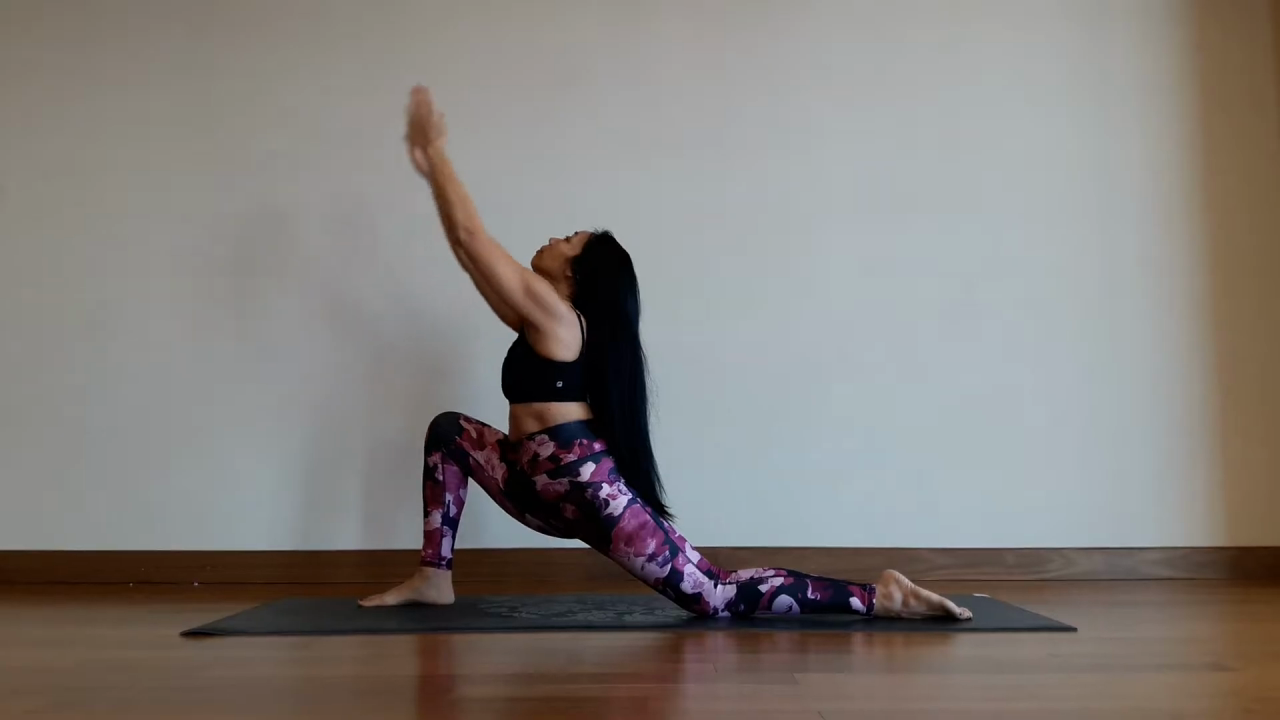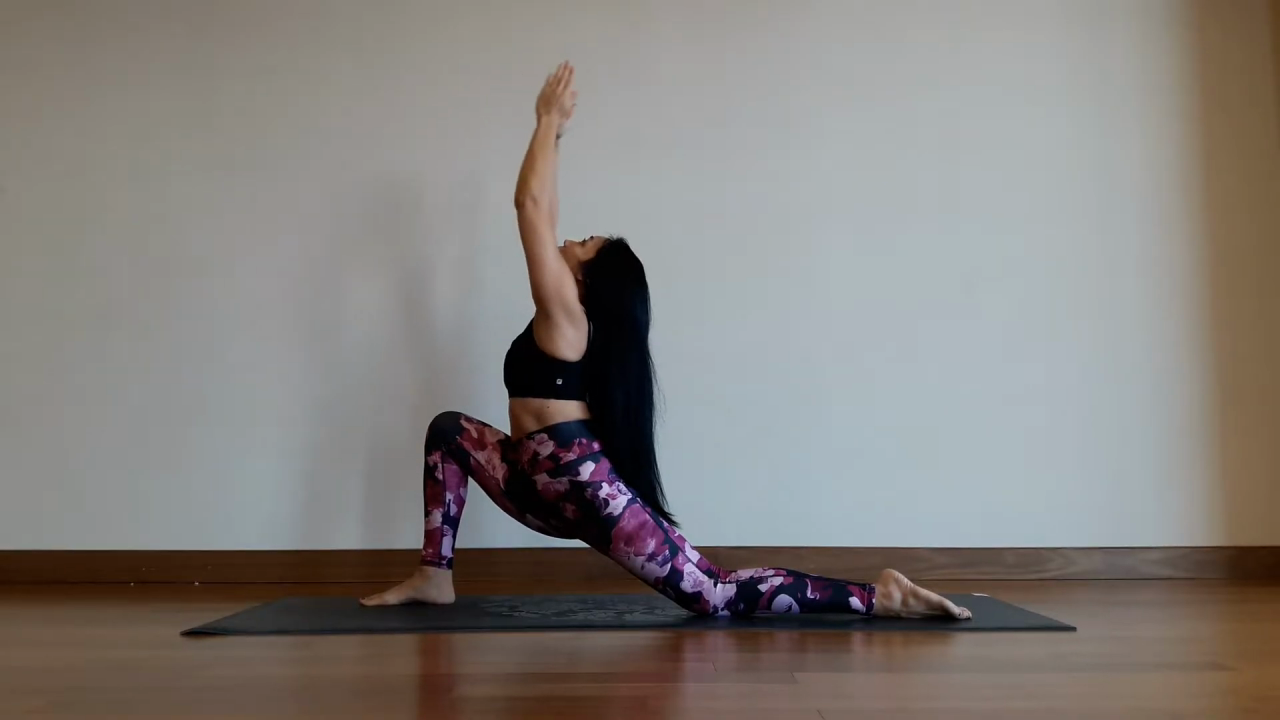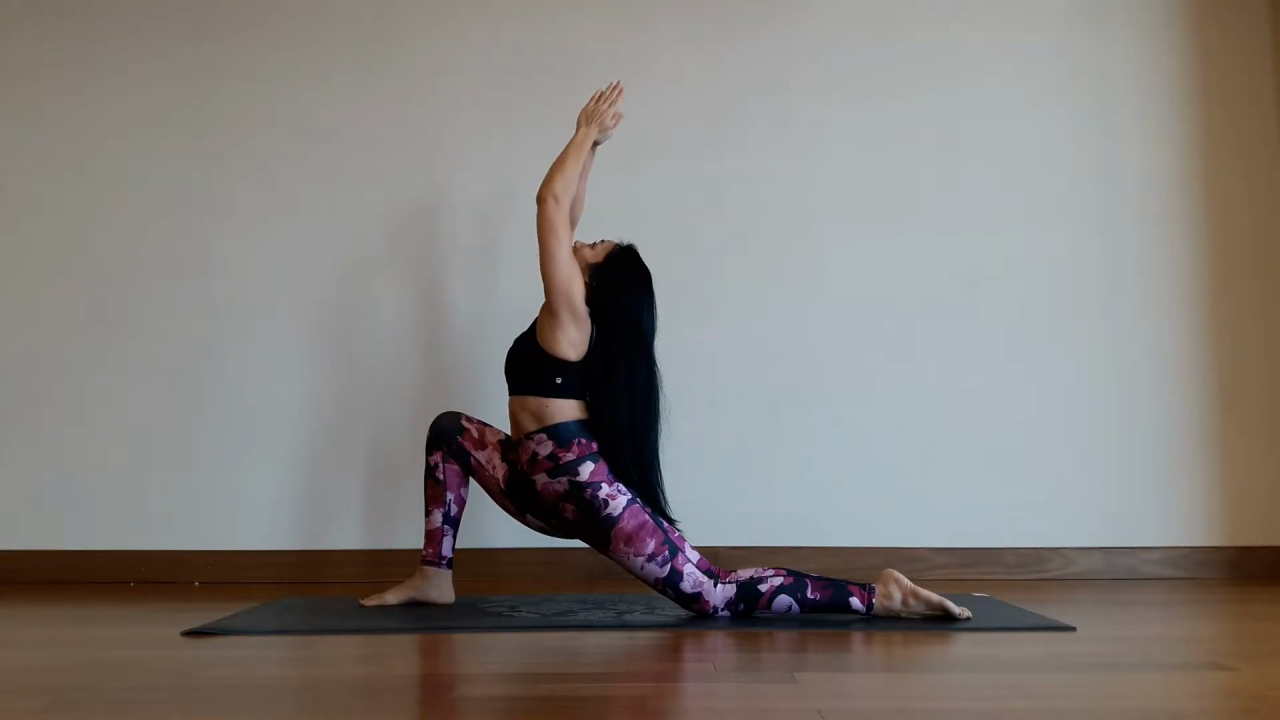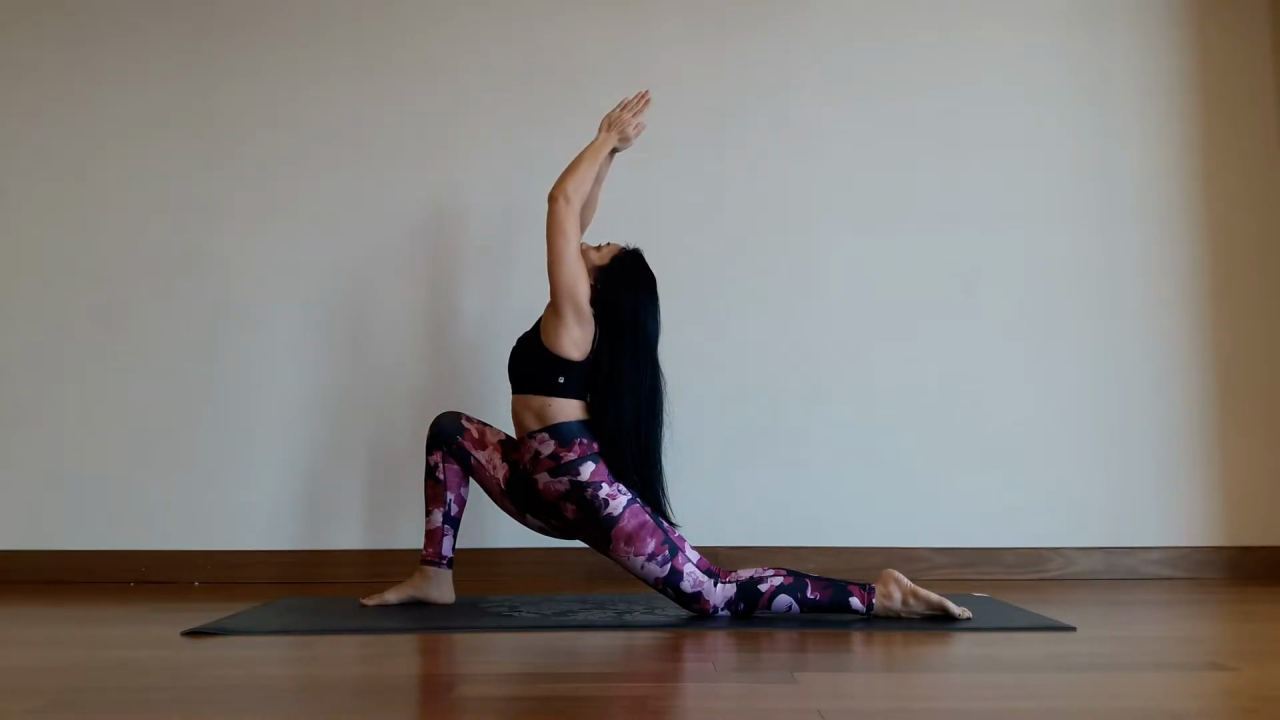
dt=0.7s
person 1, frame 1
left shoulder: (550, 310)
right shoulder: (540, 319)
left elbow: (471, 236)
right elbow: (472, 253)
left wrist: (436, 152)
right wrist: (432, 171)
left hip: (585, 485)
right hip: (552, 485)
left knee: (713, 595)
right knee: (448, 431)
left ankle: (879, 597)
right ankle: (434, 578)
person 1, frame 2
left shoulder: (565, 311)
right shoulder: (565, 317)
left elbow: (529, 204)
right elbow: (540, 216)
left wrist: (549, 124)
right wrist: (550, 131)
left hip: (581, 483)
right hip: (550, 484)
left knee: (712, 593)
right knee: (448, 429)
left ankle: (879, 596)
right ankle: (435, 576)
person 1, frame 3
left shoulder: (569, 311)
right shoulder: (574, 317)
left elbow: (549, 202)
right elbow: (562, 217)
left wrist: (587, 134)
right wrist: (590, 142)
left hip: (582, 485)
right hip: (549, 487)
left knee: (712, 593)
right knee: (450, 430)
left ankle: (879, 597)
right ankle: (435, 576)
person 1, frame 4
left shoulder: (574, 310)
right shoulder: (581, 318)
left elbow: (562, 201)
right elbow: (575, 218)
left wrist: (608, 140)
right wrist: (608, 148)
left hip: (583, 485)
right hip: (550, 486)
left knee: (713, 594)
right knee: (450, 431)
left ankle: (879, 596)
right ankle: (435, 575)
